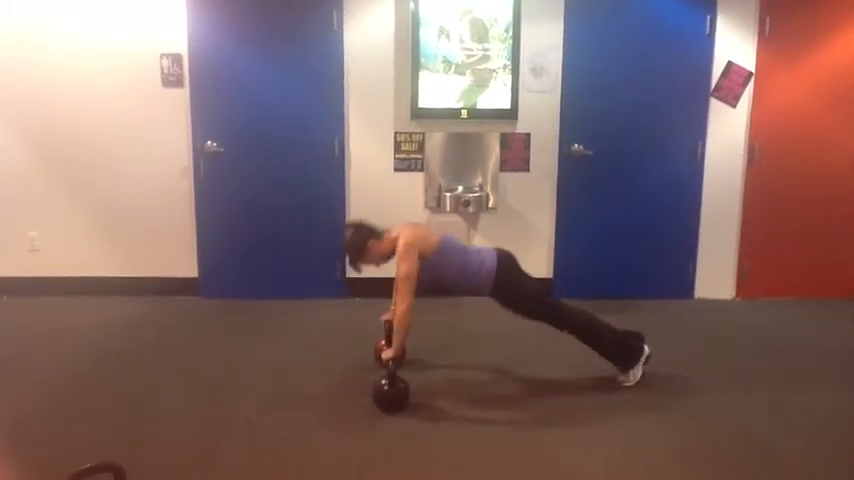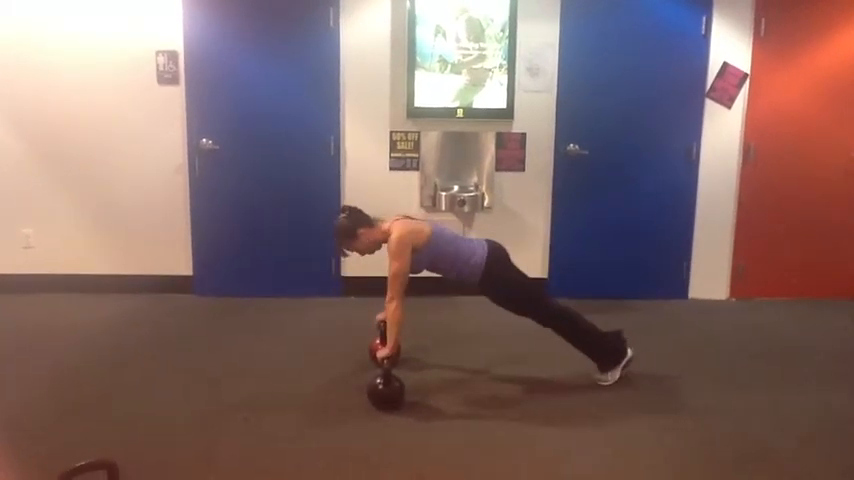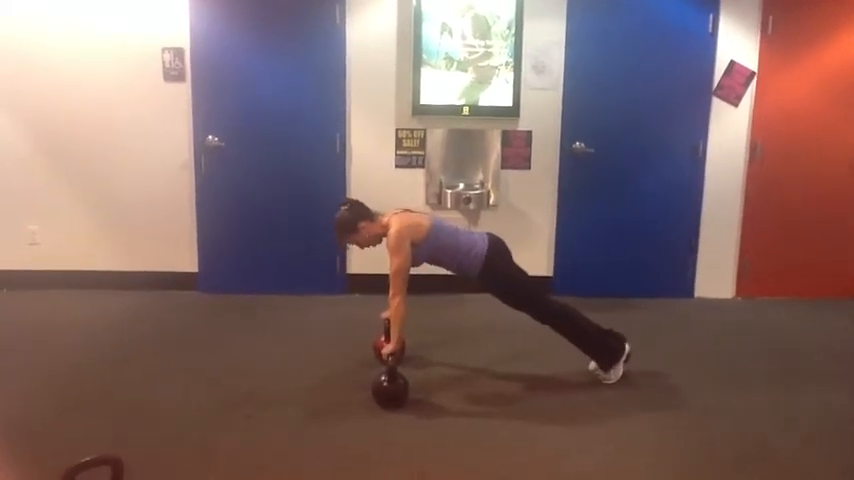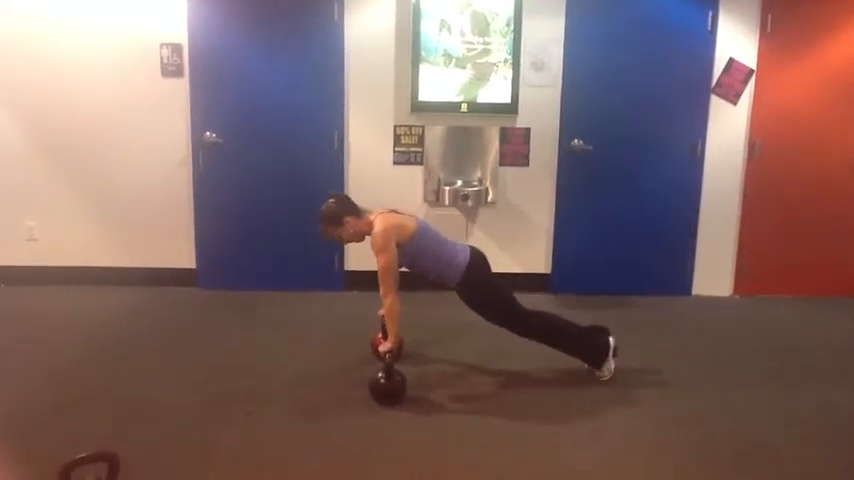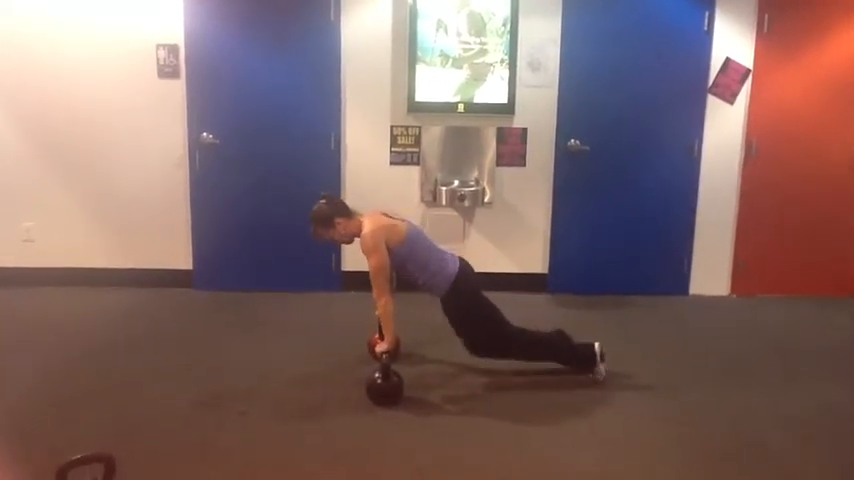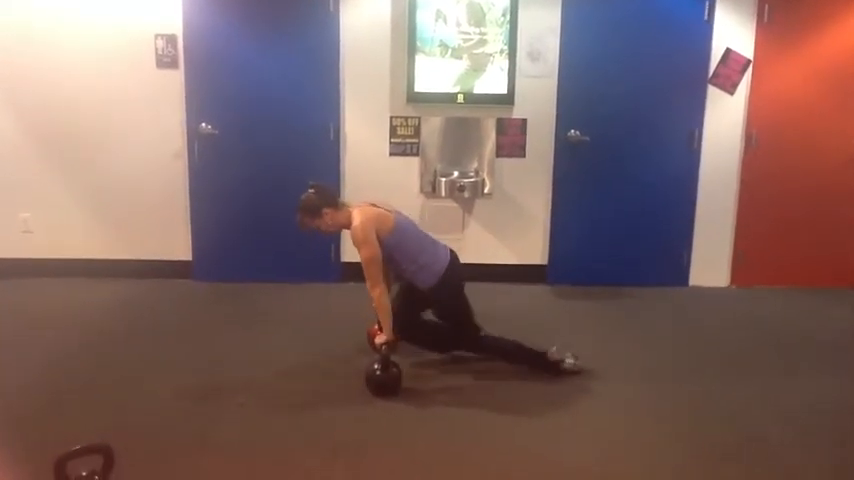
dt=0.4s
person 1, frame 1
left shoulder: (405, 245)
right shoulder: (402, 236)
left elbow: (405, 302)
right elbow: (406, 287)
left wrist: (395, 348)
right wrist: (395, 312)
left hip: (496, 276)
right hip: (495, 267)
left knee: (557, 314)
right knee: (556, 313)
left ankle: (632, 354)
right ankle: (629, 346)
person 1, frame 2
left shoulder: (398, 238)
right shoulder: (394, 227)
left elbow: (395, 297)
left wrist: (390, 347)
right wrist: (389, 314)
left hip: (487, 268)
right hip: (486, 257)
left knee: (544, 311)
right knee: (543, 307)
left ankle: (614, 355)
right ankle: (610, 347)
person 1, frame 3
left shoulder: (396, 233)
right shoulder: (394, 221)
left elbow: (398, 293)
right elbow: (398, 287)
left wrist: (394, 343)
right wrist: (394, 312)
left hip: (487, 261)
right hip: (485, 250)
left knee: (542, 307)
right knee: (541, 305)
left ankle: (612, 352)
right ankle: (610, 345)
person 1, frame 4
left shoulder: (380, 233)
right shoulder: (381, 219)
left elbow: (389, 293)
left wrist: (392, 340)
right wrist: (390, 310)
left hip: (467, 275)
right hip: (467, 263)
left knee: (519, 321)
right knee: (518, 316)
left ankle: (599, 349)
right ankle: (596, 340)
person 1, frame 5
left shoulder: (370, 236)
right shoulder: (374, 221)
left elbow: (382, 294)
right elbow: (387, 287)
left wrist: (389, 341)
right wrist: (385, 312)
left hip: (455, 285)
right hip: (453, 275)
left knee: (505, 337)
right knee: (480, 343)
left ankle: (588, 356)
right ankle: (555, 343)
person 1, frame 6
left shoulder: (359, 226)
right shoulder: (363, 212)
left elbow: (376, 286)
right elbow: (387, 265)
left wrist: (387, 333)
left hip: (441, 278)
right hip: (436, 266)
left knee: (467, 338)
right knee: (402, 325)
left ankle: (548, 360)
right ankle: (458, 335)
